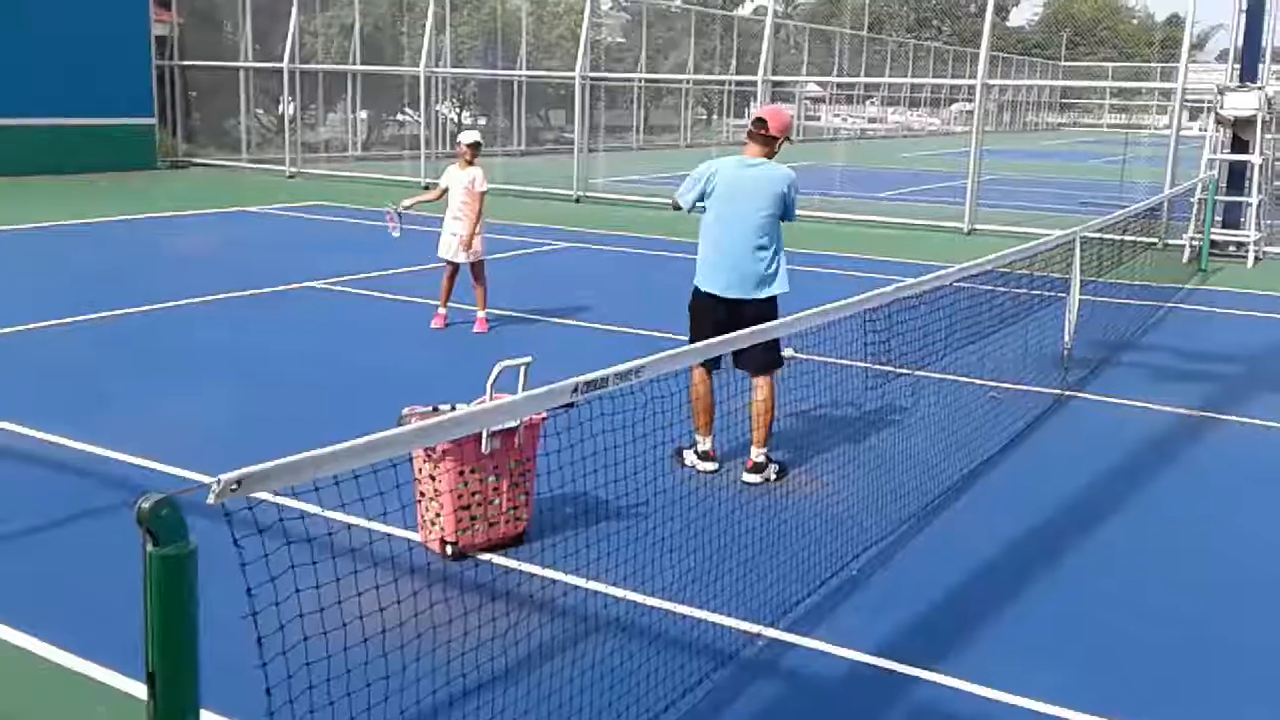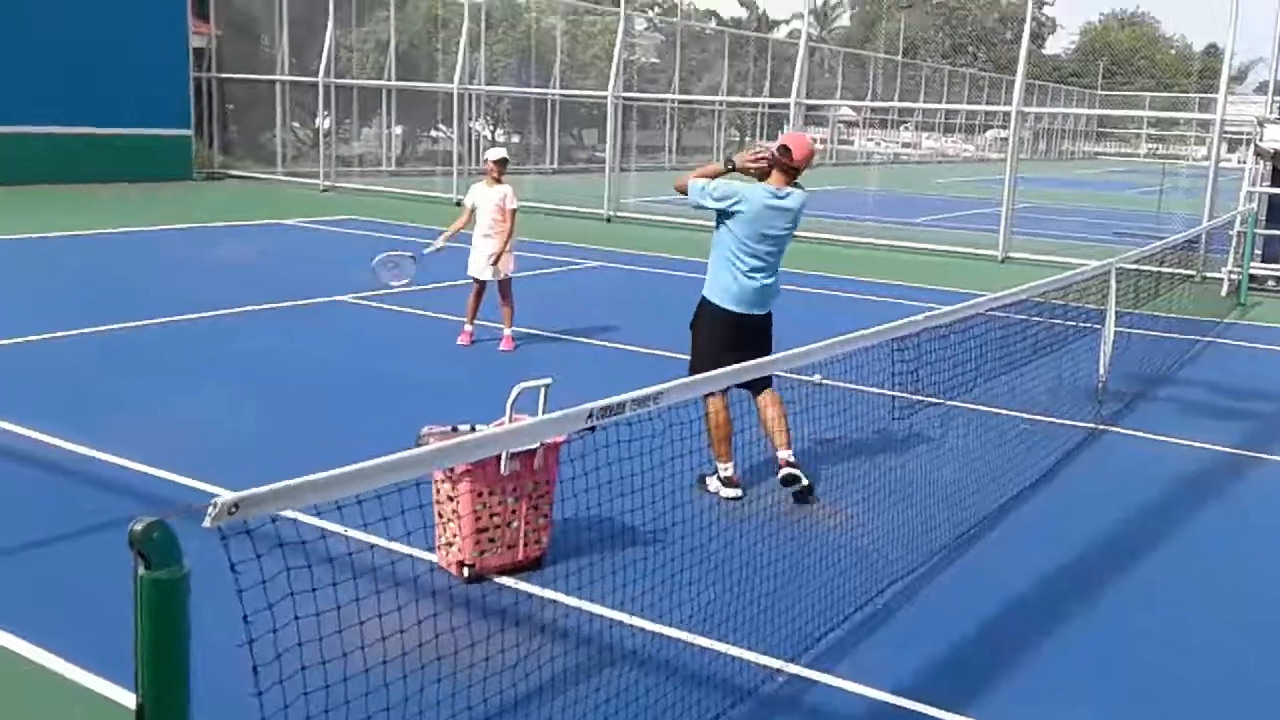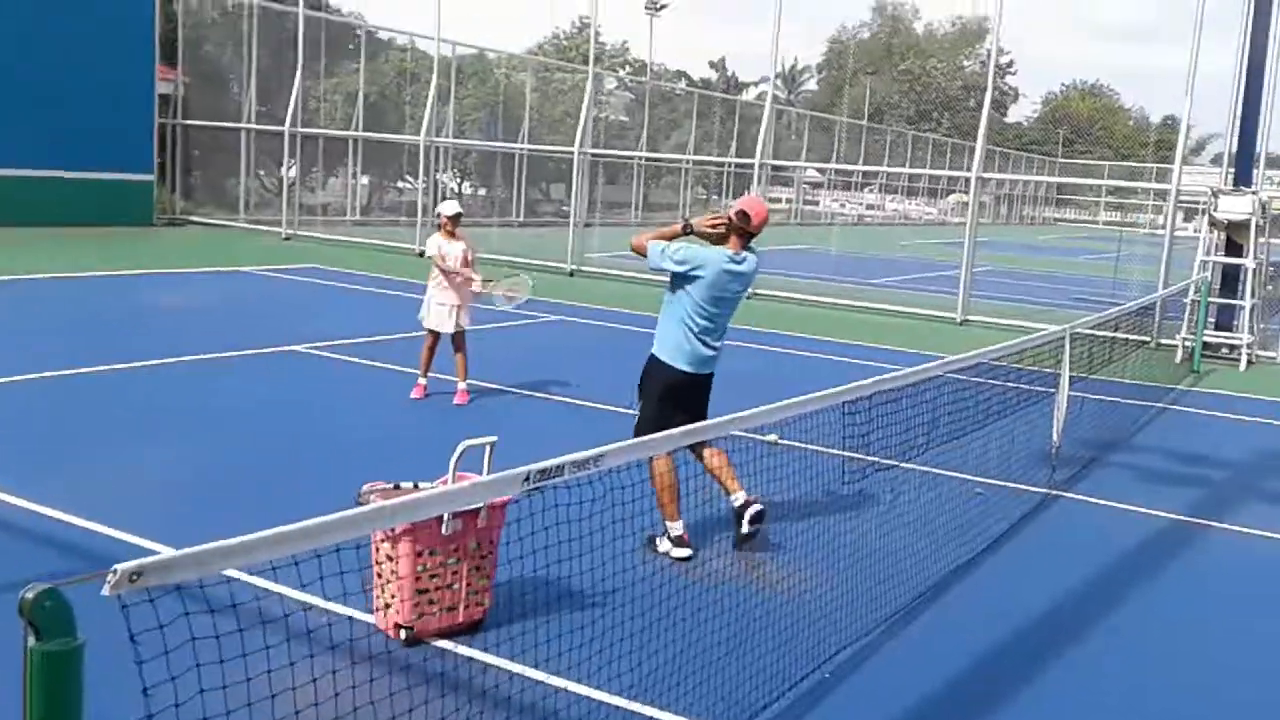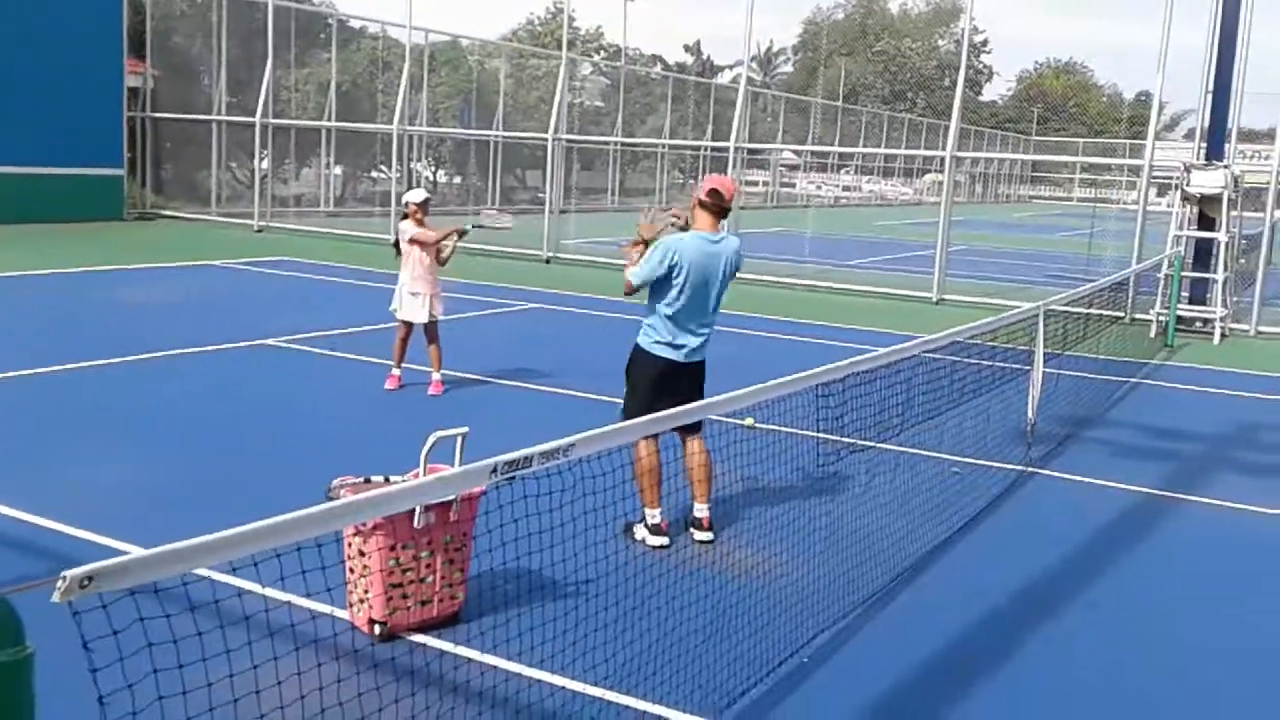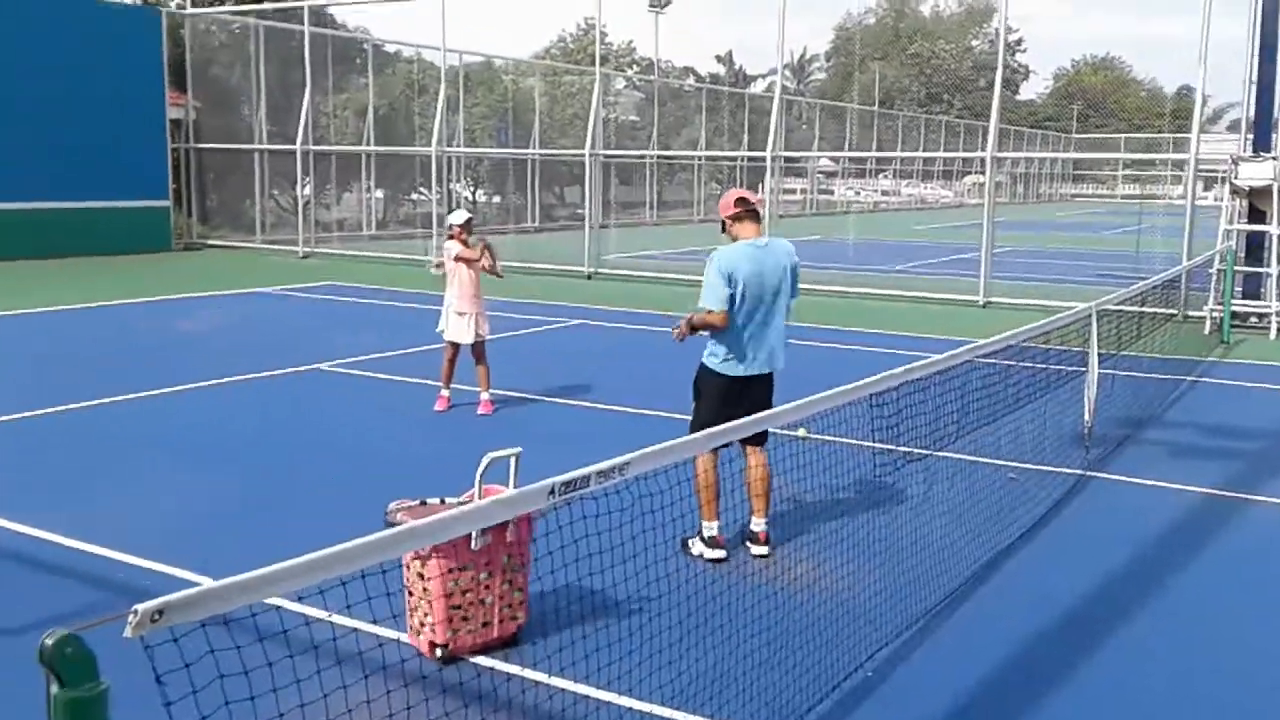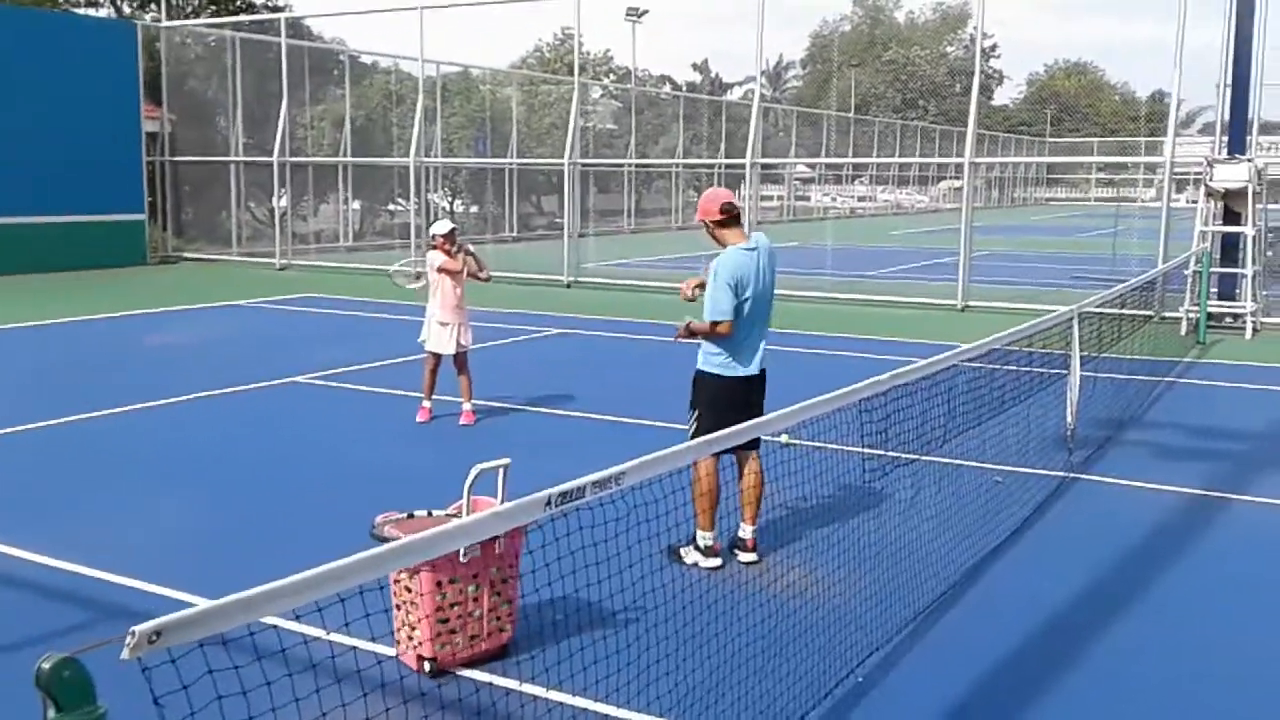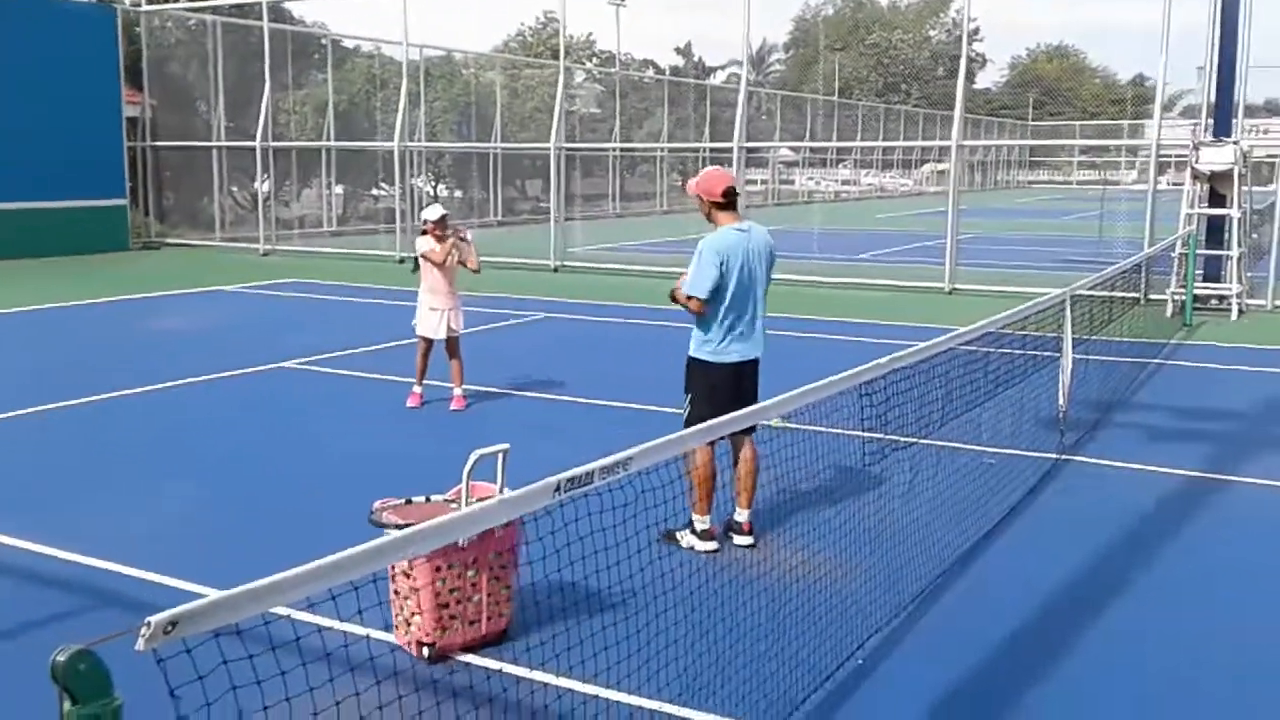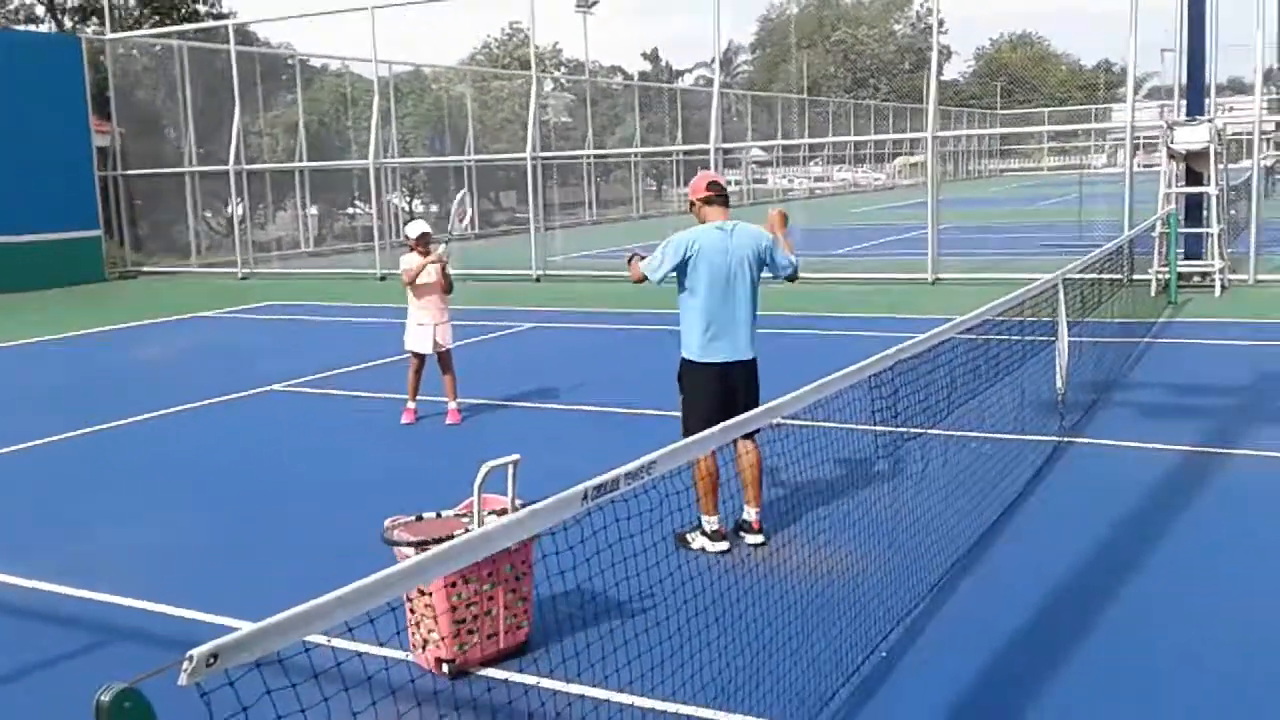
dt=0.3s
person 1, frame 1
left shoulder: (713, 169)
right shoulder: (784, 177)
left elbow: (678, 202)
left hip: (711, 287)
right hip: (759, 291)
left knee: (701, 366)
right knee: (762, 375)
left ankle: (704, 450)
right ankle: (757, 461)
person 1, frame 2
left shoulder: (738, 194)
right shoulder: (797, 201)
left elbow: (681, 184)
left wrist: (732, 164)
right wrist: (762, 174)
left hip: (720, 305)
right hip: (759, 309)
left knee: (713, 390)
right knee: (761, 386)
left ankle: (725, 475)
right ankle: (786, 459)
person 1, frame 3
left shoulder: (696, 258)
right shoulder: (749, 265)
left elbow: (638, 243)
left wrist: (690, 227)
right wrist: (714, 237)
left hip: (668, 365)
right hip: (702, 368)
left knee: (659, 448)
right knee: (700, 442)
left ankle: (675, 536)
right ankle: (742, 500)
person 1, frame 4
left shoulder: (672, 245)
right shoulder: (734, 248)
left elbow: (630, 287)
left wrist: (642, 242)
left hip: (655, 353)
right hip: (695, 355)
left knee: (645, 436)
right knee: (692, 434)
left ankle: (653, 523)
right ankle: (702, 517)
person 1, frame 5
left shoulder: (724, 258)
right shoulder: (786, 251)
left elbow: (717, 318)
left wrist: (690, 322)
left hip: (722, 369)
right hip: (764, 368)
left knee: (705, 449)
right knee: (755, 448)
left ankle: (710, 536)
right ankle: (759, 531)
person 1, frame 6
left shoulder: (724, 266)
right shoulder: (764, 246)
left elbow: (723, 327)
left wrist: (692, 328)
right wrist: (703, 284)
left hip: (719, 373)
right hip: (753, 371)
left knee: (704, 455)
right knee: (748, 454)
left ankle: (705, 545)
right ankle: (747, 539)
person 1, frame 7
left shoulder: (712, 245)
right shoulder: (762, 237)
left elbow: (698, 304)
left wrist: (678, 293)
left hip: (711, 358)
right hip: (748, 355)
left knee: (700, 442)
right knee: (742, 438)
left ankle: (701, 528)
right ankle: (742, 522)
person 1, frame 8
left shoulder: (687, 241)
right shoulder: (758, 236)
left elbow: (639, 275)
right elbow: (790, 271)
left wrist: (635, 259)
right wrist: (779, 231)
left hip: (701, 358)
right hip: (743, 356)
right knee: (746, 437)
left ankle: (711, 529)
right ankle: (752, 521)
person 2, frame 1
left shoulder: (477, 173)
right shoulder: (450, 170)
left elbow: (478, 208)
right elbow: (437, 193)
left wrist: (470, 234)
right wrist: (413, 200)
left hip: (470, 231)
right hip: (451, 229)
left knee: (478, 274)
right knee: (450, 272)
left ankle: (481, 316)
right ankle: (441, 312)
person 2, frame 2
left shoulder: (506, 191)
right shoulder: (476, 189)
left elbow: (509, 225)
right elbow: (465, 218)
left wrist: (501, 249)
right wrist: (446, 235)
left hip: (499, 248)
right hip: (478, 247)
left knee: (505, 291)
right knee: (477, 289)
left ankle: (508, 334)
right ankle: (468, 329)
person 2, frame 3
left shoulder: (463, 243)
right shoulder: (433, 241)
left elbow: (469, 270)
right elbow: (441, 267)
left wrist: (475, 280)
right wrist: (462, 271)
left hip: (459, 300)
right hip: (437, 298)
left knee: (459, 344)
right knee: (430, 342)
left ankle: (462, 387)
right ankle: (421, 382)
person 2, frame 4
left shoulder: (431, 230)
right shoulder: (404, 227)
left elbow: (439, 261)
right elbow: (431, 240)
left wrist: (455, 238)
right wrist: (453, 230)
left hip: (430, 289)
right hip: (410, 288)
left knee: (432, 334)
right knee: (403, 332)
left ankle: (436, 378)
right ankle: (395, 373)
person 2, frame 5
left shoulder: (477, 250)
right shoulder: (450, 247)
left elbow: (498, 272)
right elbow: (475, 256)
left wrist: (488, 248)
right wrist: (483, 244)
left hip: (475, 308)
right hip: (456, 308)
left knee: (480, 354)
right knee: (450, 353)
left ankle: (485, 397)
right ankle: (444, 394)
person 2, frame 6
left shoulder: (462, 260)
right shoulder: (433, 256)
left elbow: (485, 276)
right elbow: (457, 267)
left wrist: (472, 254)
right wrist: (461, 252)
left hip: (458, 318)
right hip: (438, 319)
left knee: (462, 365)
right knee: (432, 364)
left ankle: (467, 408)
right ankle: (426, 405)
person 2, frame 7
left shoulder: (456, 245)
right shoulder: (422, 242)
left elbow: (475, 267)
right elbow: (439, 259)
left wrist: (468, 242)
right wrist: (452, 239)
left hip: (450, 303)
right hip: (429, 303)
left knee: (453, 349)
right knee: (424, 348)
left ankle: (458, 393)
right ankle: (416, 391)
person 2, frame 8
left shoulder: (439, 258)
right shoulder: (406, 259)
left elbow: (448, 290)
right elbow: (408, 281)
left wrist: (442, 268)
right wrist: (424, 263)
left hip: (439, 318)
right hip: (417, 319)
left knee: (446, 363)
right knee: (416, 364)
left ankle: (453, 407)
right ankle: (410, 407)
